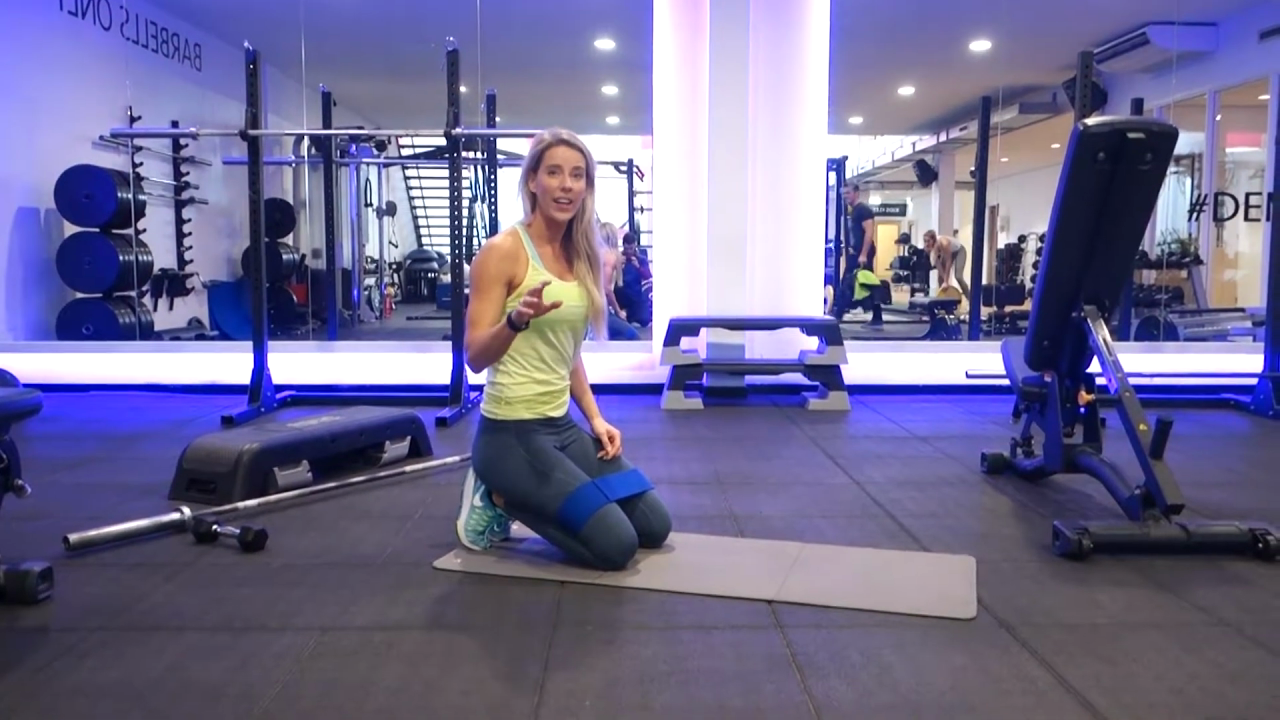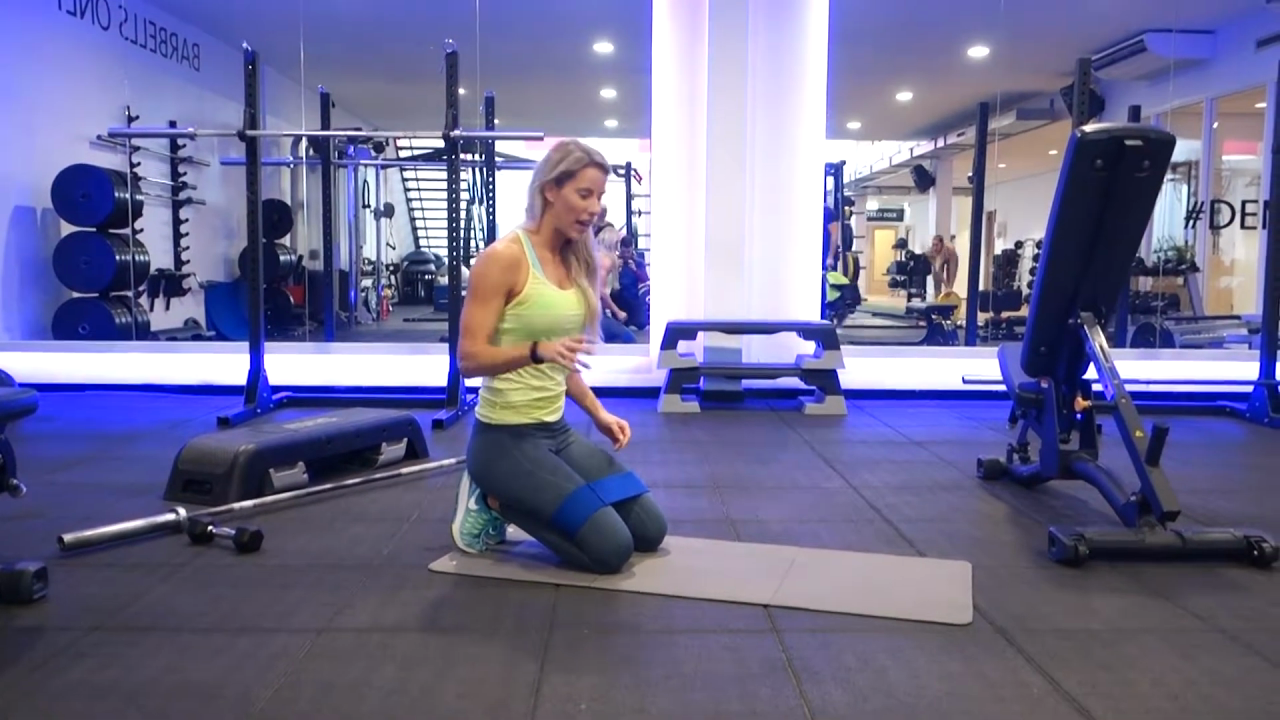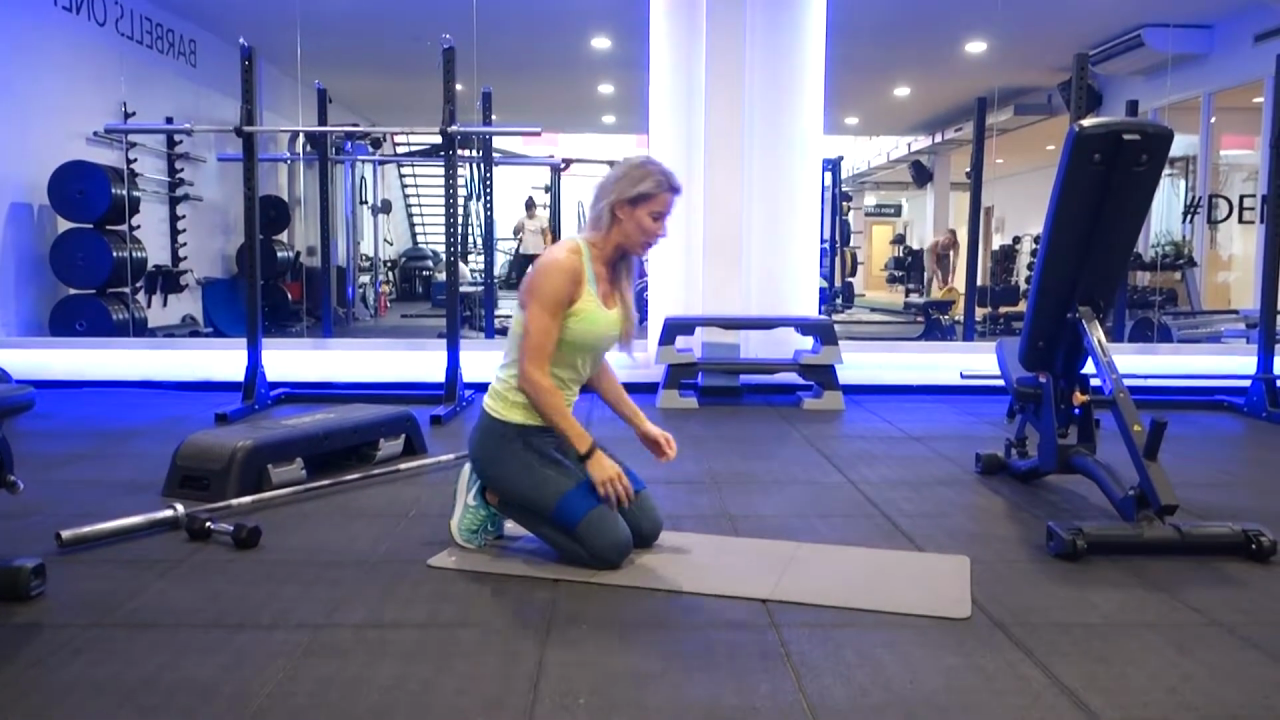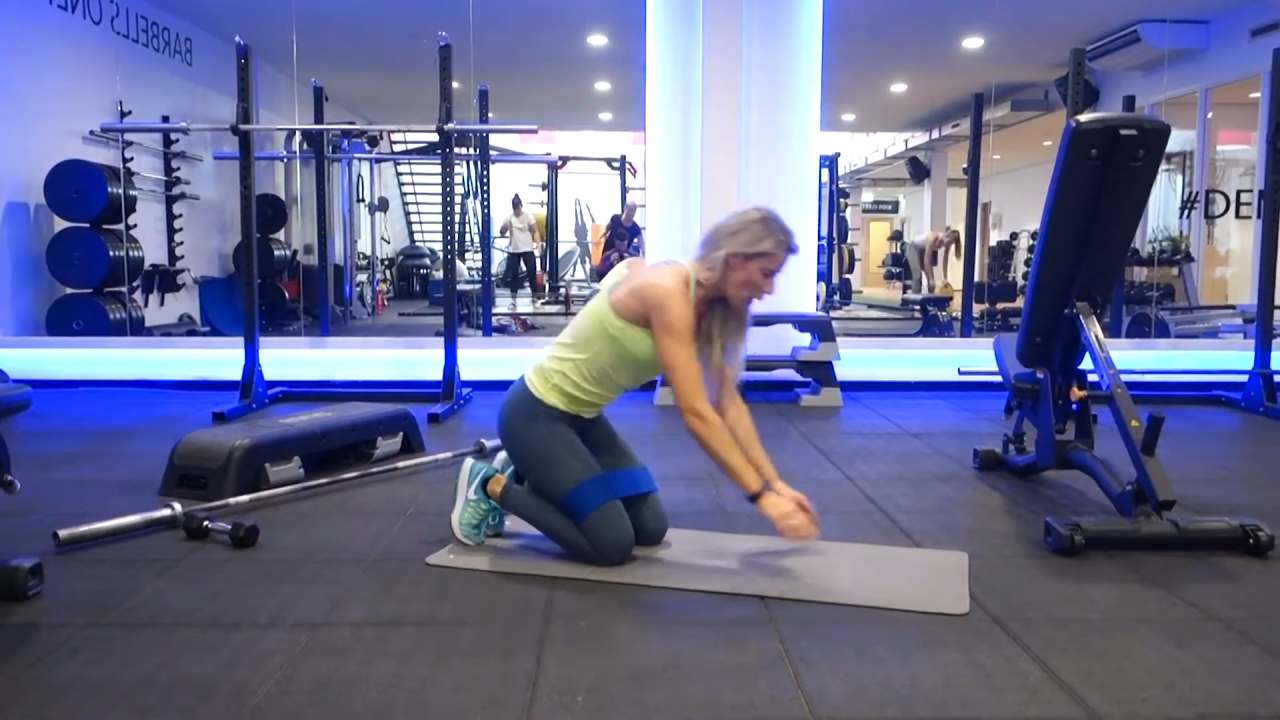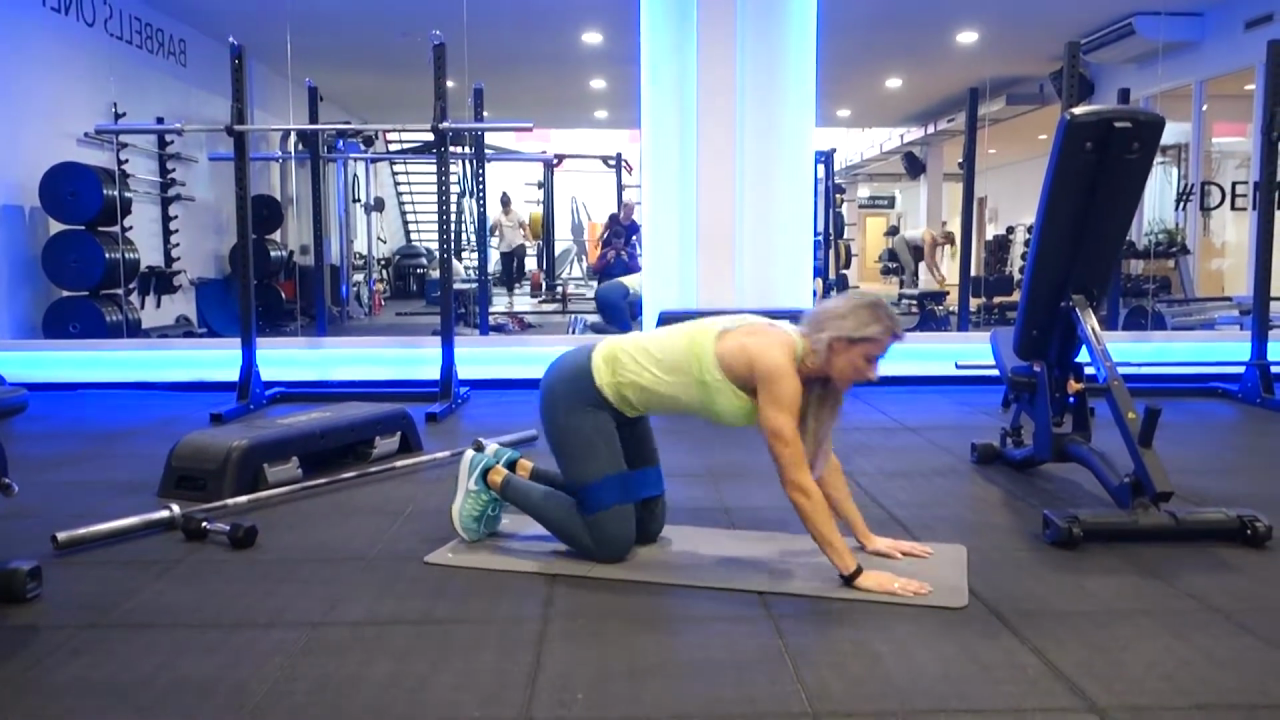
dt=0.4s
person 1, frame 1
left shoulder: (581, 256)
right shoulder: (502, 251)
right elbow: (476, 357)
left wrist: (595, 418)
right wrist: (516, 319)
left hip: (562, 426)
right hip: (510, 433)
left knee: (654, 528)
right knee: (615, 545)
left ankle: (523, 496)
right ankle: (498, 501)
person 1, frame 2
left shoulder: (575, 261)
right shoulder: (504, 257)
right elbow: (470, 359)
left wrist: (598, 412)
right wrist: (536, 350)
left hip: (557, 431)
right hip: (505, 438)
left knee: (650, 531)
right knee: (611, 548)
left ankle: (515, 498)
right ankle: (493, 504)
person 1, frame 3
left shoulder: (617, 273)
right shoulder: (562, 265)
right elbow: (533, 377)
left wrist: (641, 423)
right wrist: (590, 453)
left hip: (556, 429)
right hip: (510, 435)
left knee: (646, 527)
right knee: (610, 544)
left ankle: (516, 493)
right ankle: (492, 498)
person 1, frame 4
left shoulder: (711, 306)
right shoulder: (668, 292)
left elbow: (728, 403)
right elbow: (695, 411)
left wrist: (774, 483)
right wrist: (759, 496)
left hip: (582, 415)
right hip: (536, 414)
left knee: (650, 528)
right knee: (612, 544)
left ankle: (522, 472)
right ankle: (493, 487)
person 1, frame 5
left shoulder: (798, 356)
right shoulder: (776, 360)
left elbow: (821, 460)
right elbow: (798, 485)
left wrist: (868, 539)
right wrist: (854, 572)
left hip: (613, 395)
right hip: (583, 388)
left knee: (647, 526)
right knee: (611, 543)
left ankle: (516, 468)
right ankle: (493, 478)
